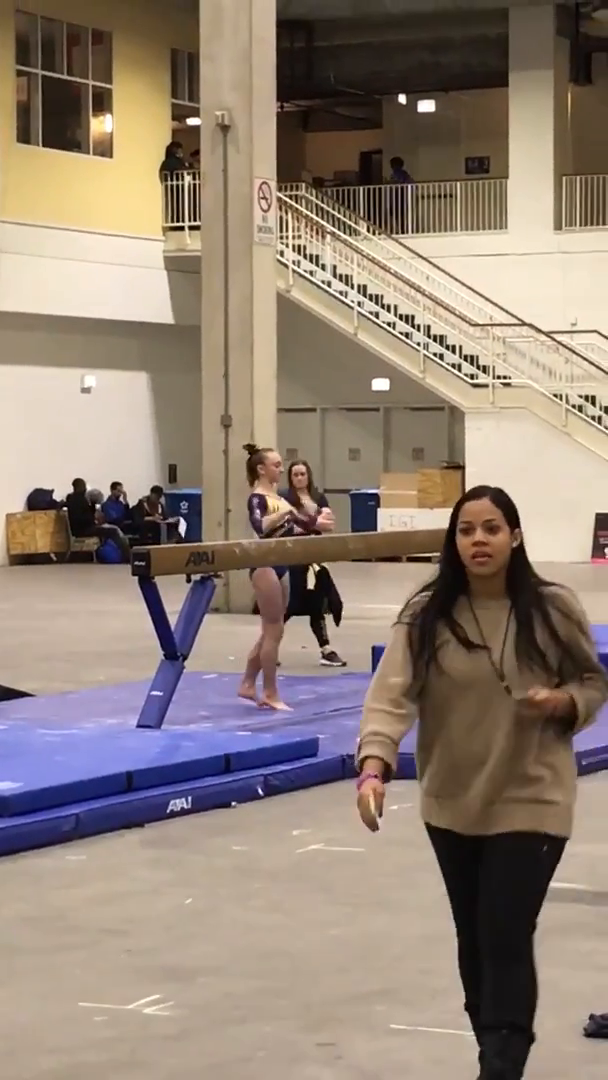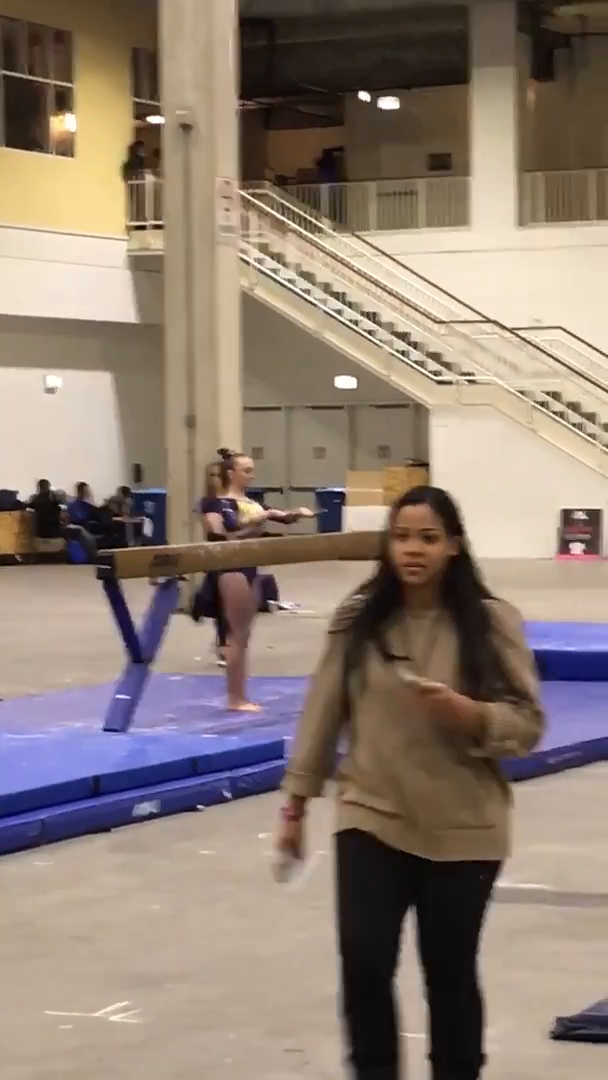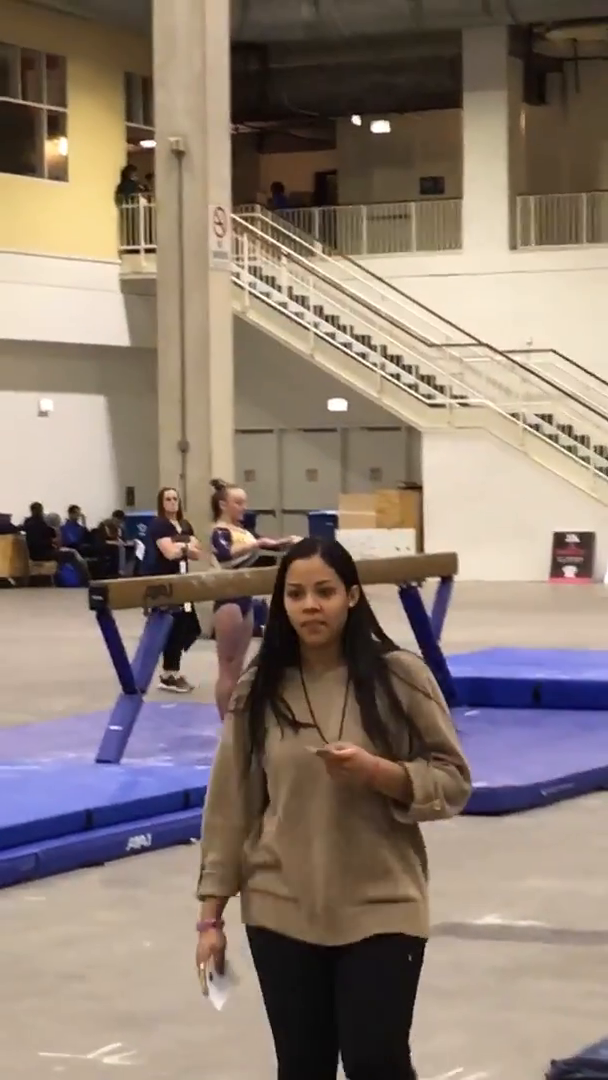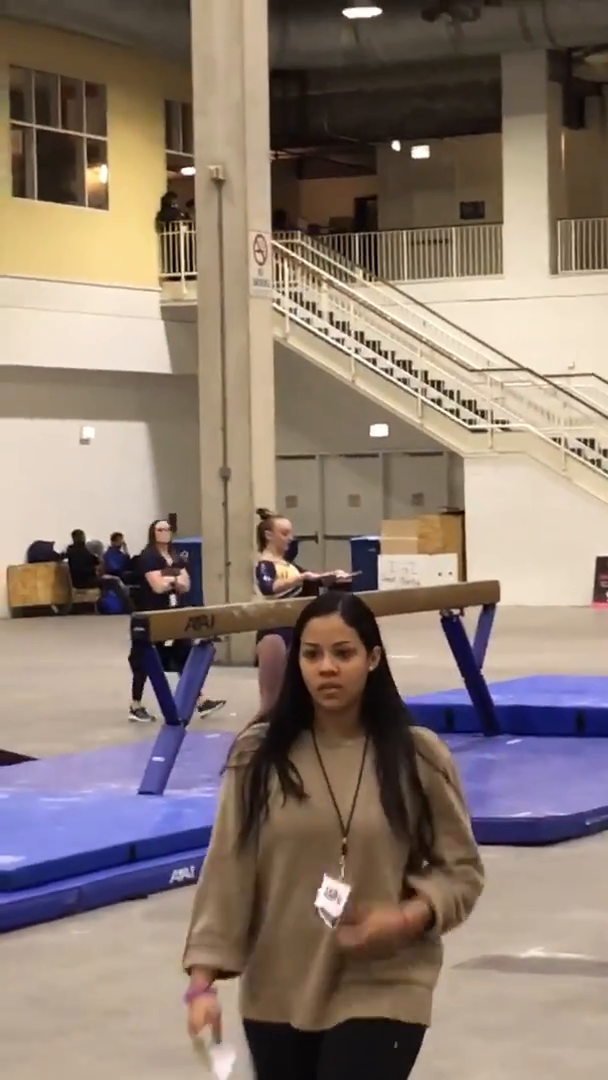
dt=0.5s
person 1, frame 1
left shoulder: (555, 607)
right shoulder: (426, 613)
right elbow: (390, 694)
left wrist: (560, 702)
right wrist: (373, 767)
left hip: (532, 799)
right hip: (452, 802)
left knee: (508, 941)
right knee: (475, 937)
person 1, frame 2
left shoulder: (491, 622)
right shoulder: (357, 621)
left elbow: (527, 725)
right elbow: (323, 716)
left wrist: (460, 709)
right wrist: (296, 804)
left hip: (463, 828)
right hip: (371, 817)
left knee: (450, 972)
right knee: (364, 965)
person 1, frame 3
left shoulder: (400, 677)
right shoulder: (258, 691)
left elbow: (453, 781)
right elbow: (230, 807)
left wrist: (377, 771)
right wrist: (212, 912)
left hip: (383, 906)
right hip: (282, 910)
person 1, frame 4
left shoulder: (418, 755)
right shoulder: (258, 753)
left elbow: (460, 868)
right elbow: (226, 875)
left wrist: (408, 917)
right wrist: (203, 978)
left hip: (381, 997)
right hip: (277, 992)
